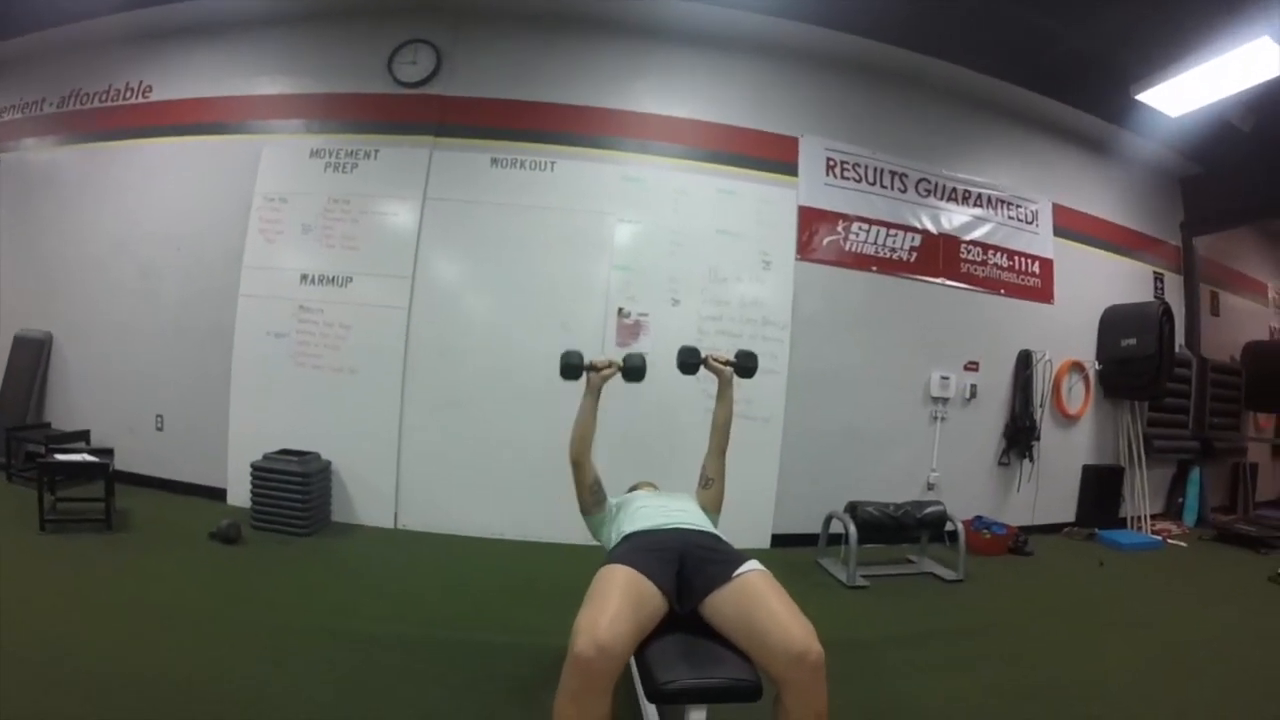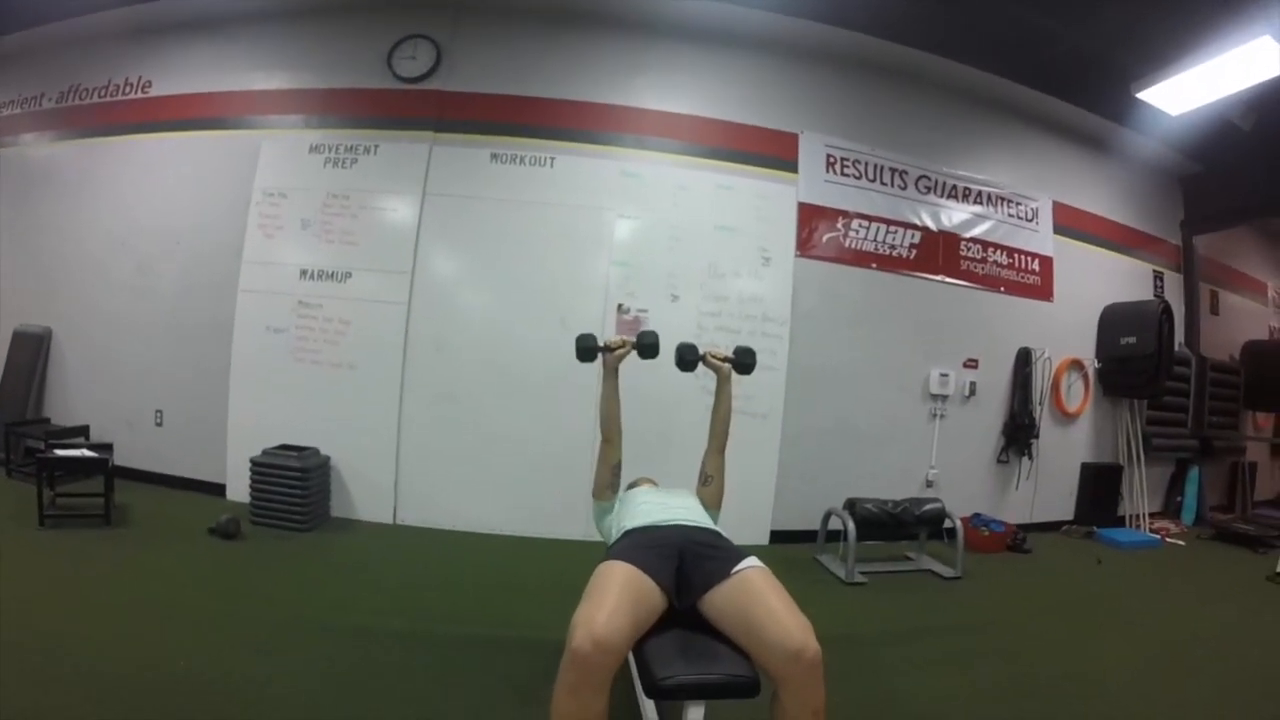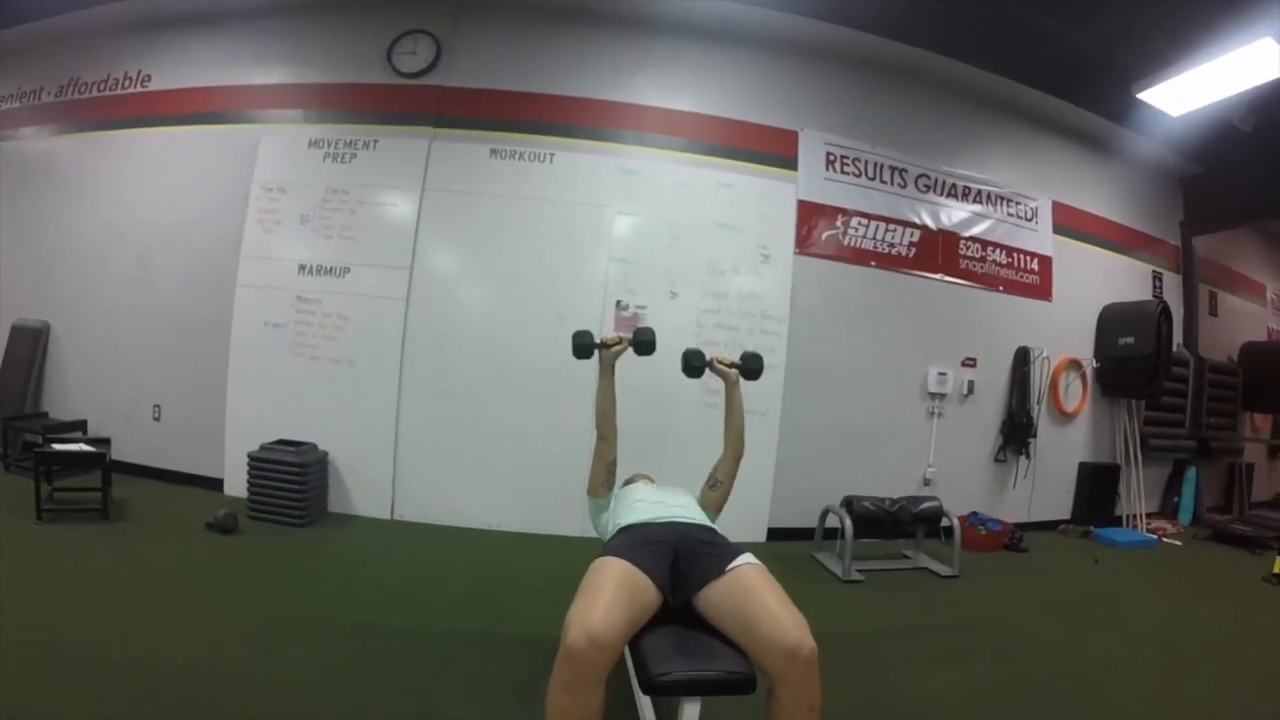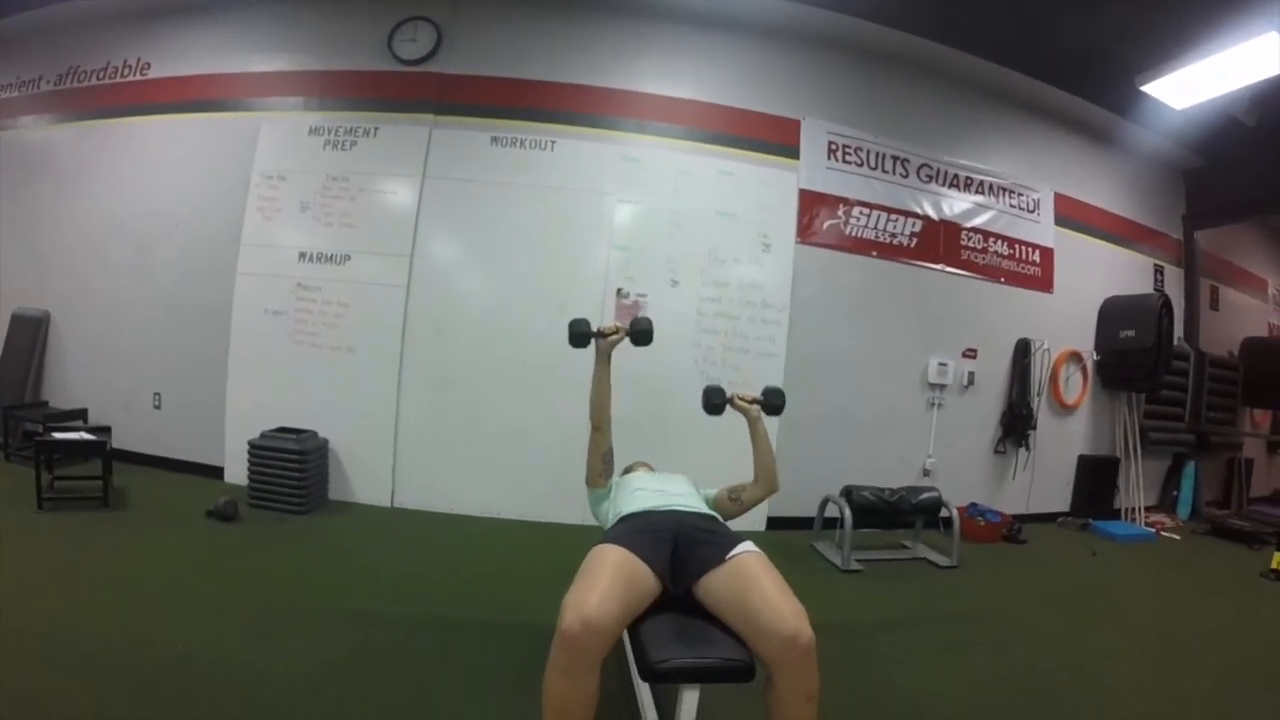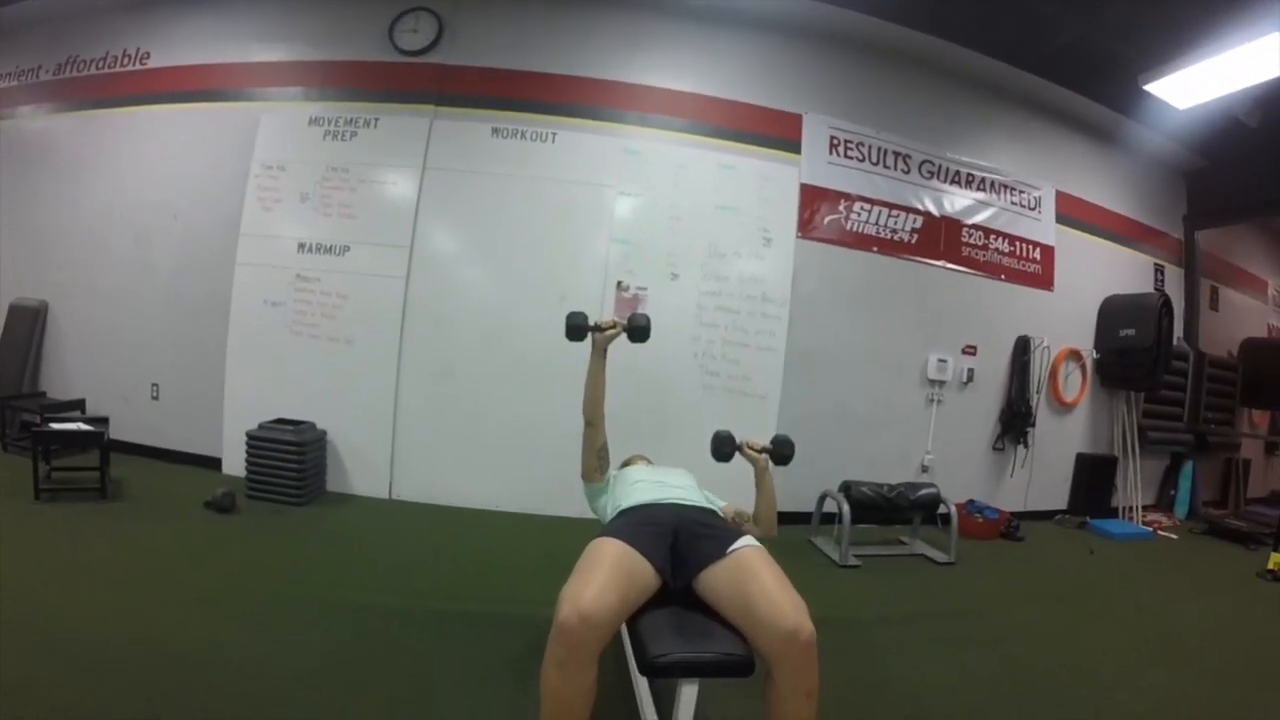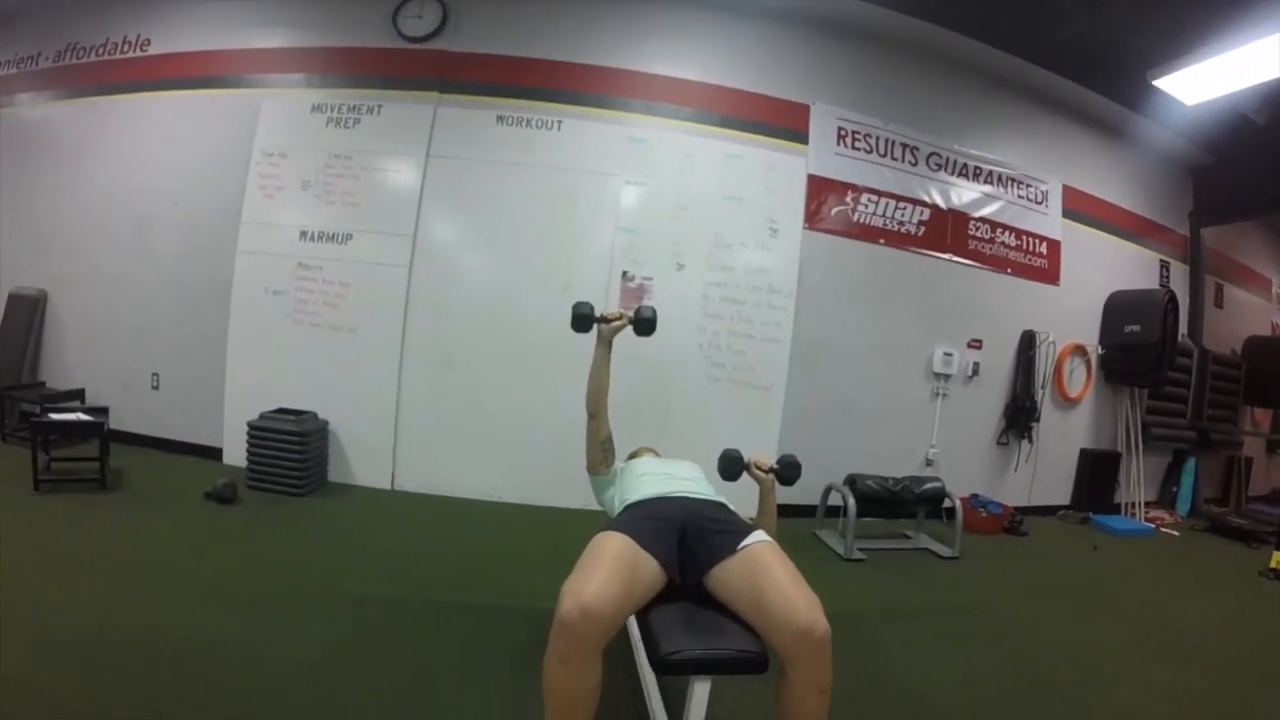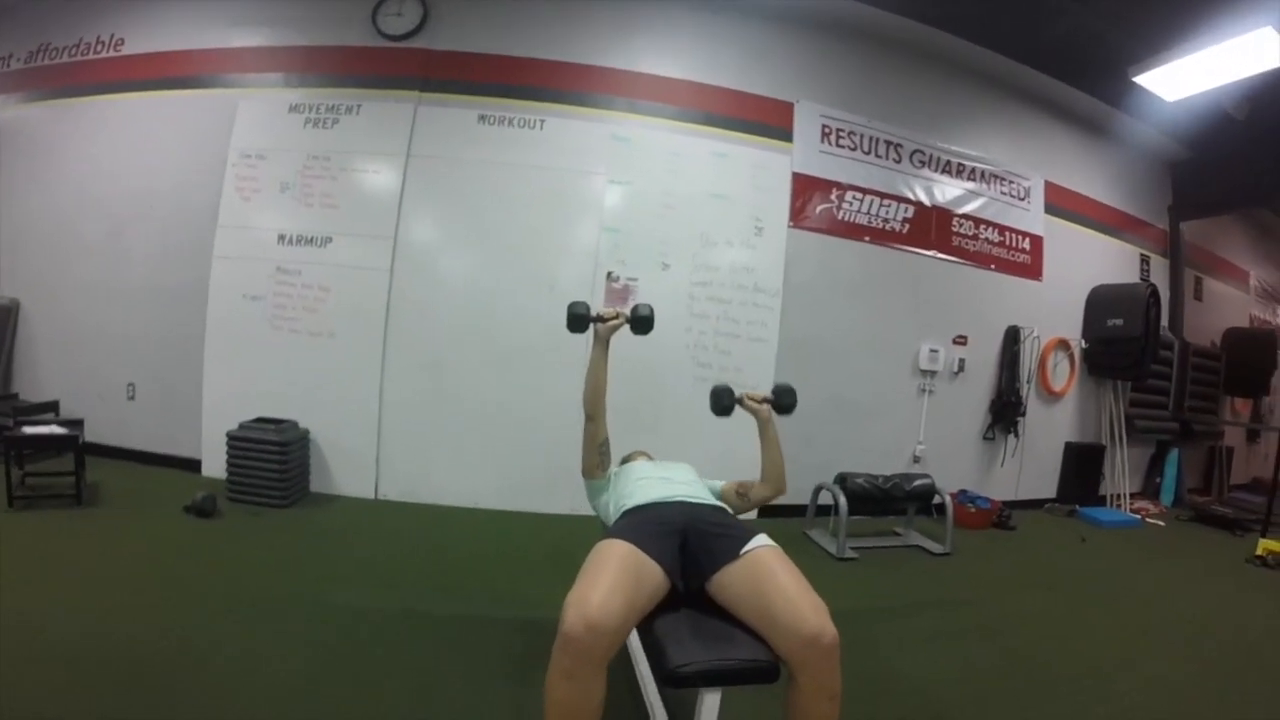
dt=0.3s
person 1, frame 1
left shoulder: (695, 508)
right shoulder: (612, 514)
left elbow: (717, 453)
right elbow: (579, 460)
left wrist: (725, 384)
right wrist: (592, 390)
left knee: (806, 659)
right knee: (590, 655)
person 1, frame 2
left shoulder: (696, 505)
right shoulder: (614, 510)
left elbow: (716, 447)
right elbow: (611, 441)
left wrist: (724, 379)
right wrist: (610, 370)
left knee: (803, 656)
right knee: (587, 650)
person 1, frame 3
left shoulder: (695, 506)
right shoulder: (611, 506)
left elbow: (733, 454)
right elbow: (606, 438)
left wrist: (731, 385)
right wrist: (607, 367)
left hip: (705, 542)
left knee: (799, 653)
right knee: (582, 646)
person 1, frame 4
left shoulder: (695, 493)
right shoulder: (611, 494)
left elbow: (765, 486)
right elbow: (600, 428)
left wrist: (754, 422)
right wrist: (603, 355)
left hip: (705, 529)
right hip: (637, 527)
left knee: (797, 643)
right knee: (577, 632)
person 1, frame 5
left shoulder: (693, 486)
right shoulder: (609, 488)
left elbow: (764, 527)
right elbow: (594, 423)
left wrist: (761, 468)
right wrist: (599, 350)
left hip: (705, 525)
right hip: (636, 521)
left knee: (797, 637)
right knee: (574, 625)
person 1, frame 6
left shoulder: (698, 474)
right shoulder: (616, 480)
left elbow: (763, 535)
right elbow: (596, 415)
left wrist: (766, 485)
right wrist: (604, 342)
left hip: (715, 517)
right hip: (644, 514)
left knee: (811, 634)
right knee: (577, 618)
person 1, frame 7
left shoulder: (695, 479)
right shoulder: (610, 485)
left elbow: (772, 487)
right elbow: (594, 417)
left wrist: (765, 421)
right wrist: (601, 343)
left hip: (715, 522)
right hip: (643, 519)
left knee: (819, 642)
right knee: (582, 632)
